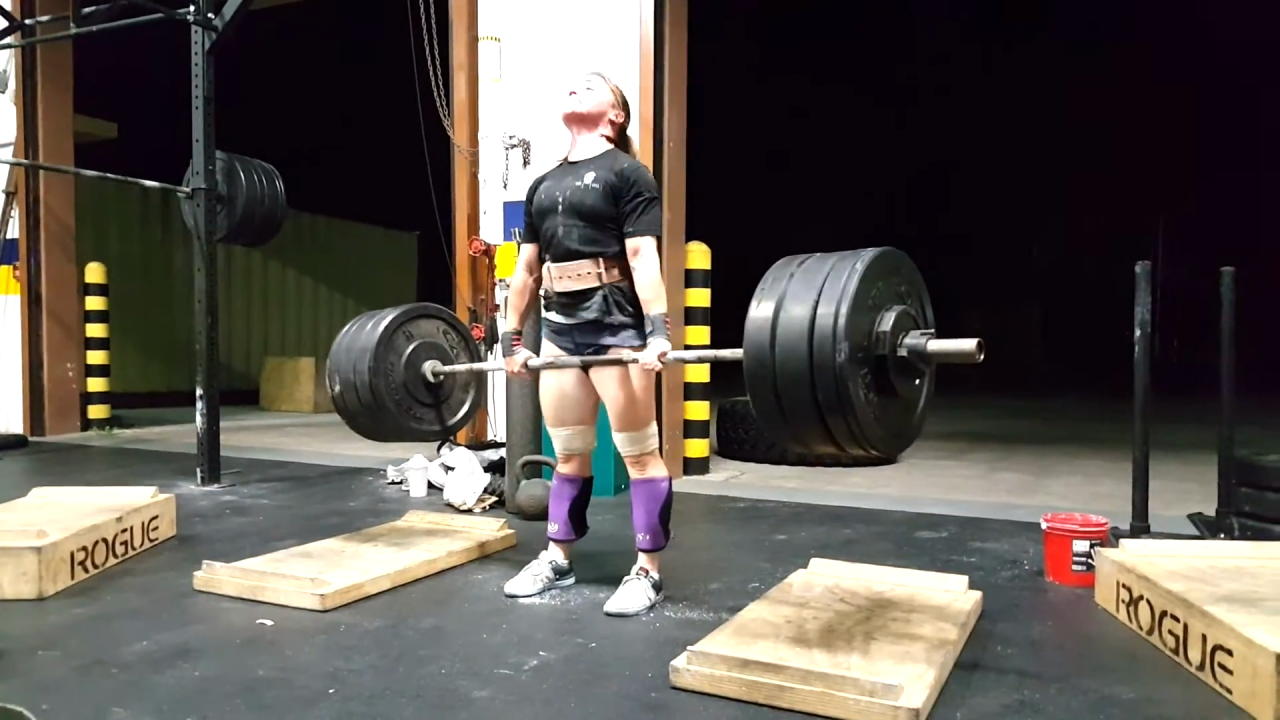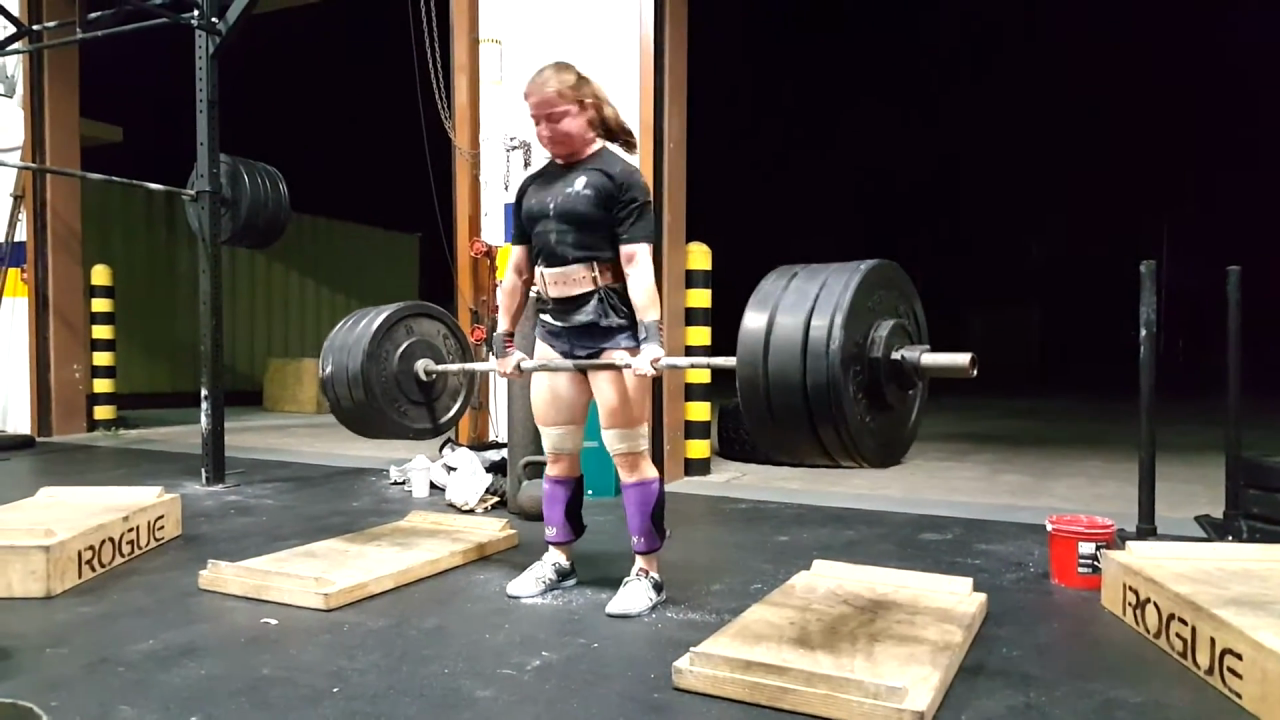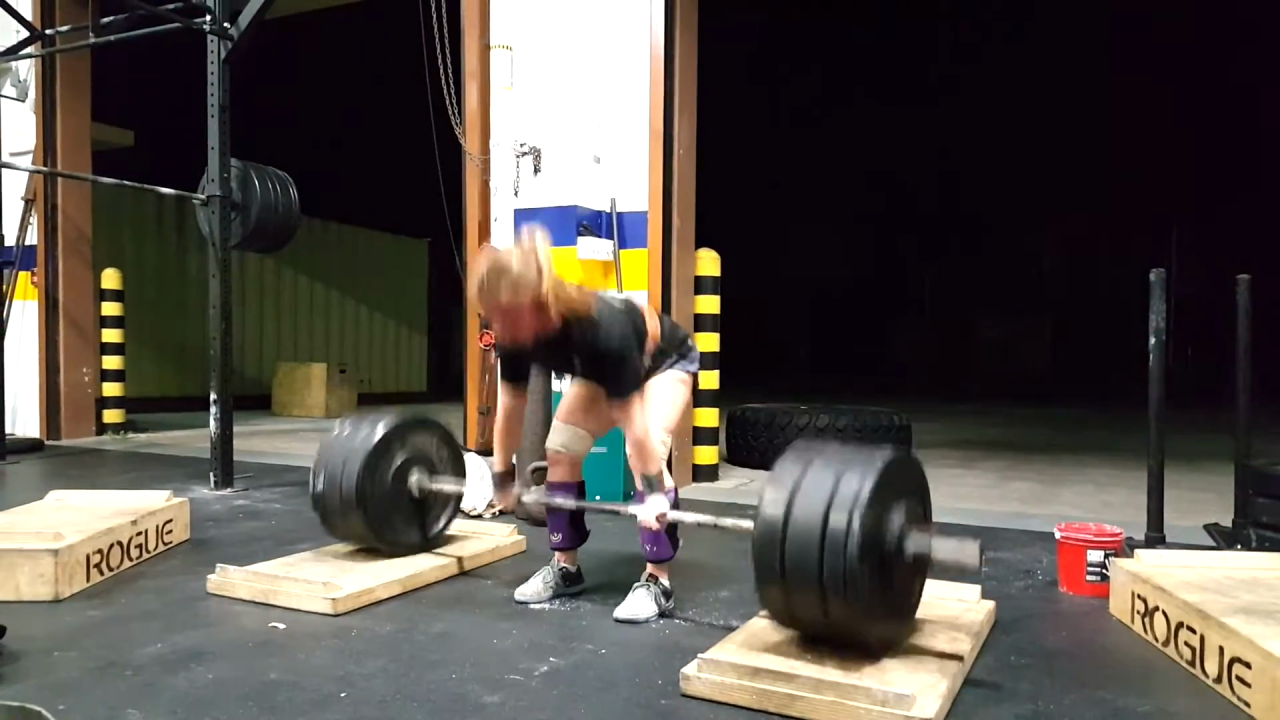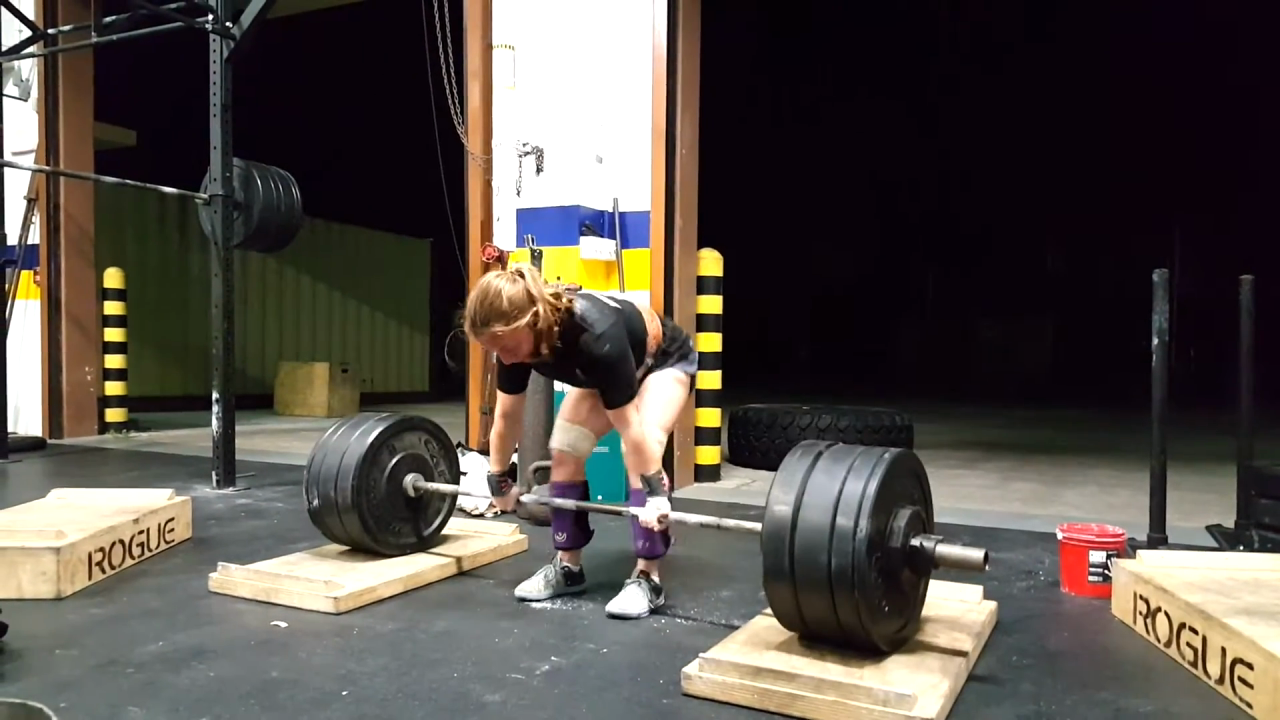
dt=0.5s
person 1, frame 1
left shoulder: (627, 172)
right shoulder: (544, 183)
left elbow: (643, 258)
right elbow: (526, 269)
left wrist: (657, 330)
right wrist: (511, 338)
left hip: (615, 323)
right hip: (560, 326)
left knee: (637, 449)
right knee: (568, 452)
left ankle: (647, 571)
right ankle: (557, 557)
person 1, frame 2
left shoulder: (618, 176)
right shoulder: (532, 186)
left elbow: (637, 264)
right elbow: (518, 272)
left wrist: (650, 338)
right wrist: (503, 340)
left hip: (612, 327)
right hip: (554, 329)
left knee: (627, 451)
right knee: (558, 452)
left ankle: (646, 573)
right ankle: (558, 559)
person 1, frame 3
left shoulder: (602, 328)
right shoulder: (517, 335)
left elbow: (635, 415)
right elbow: (510, 407)
left wrist: (655, 489)
right wrist: (502, 475)
left hip: (665, 363)
right hip: (601, 377)
left knee: (644, 464)
right knee: (559, 450)
left ankle: (657, 580)
right ankle: (564, 566)
person 1, frame 4
left shoulder: (596, 336)
right shoulder: (512, 338)
left elbow: (627, 422)
right elbow: (507, 416)
left wrist: (656, 493)
right wrist: (498, 479)
left hip: (661, 362)
right hip: (602, 371)
left knee: (640, 455)
right knee: (565, 452)
left ankle: (648, 576)
right ankle: (568, 565)
